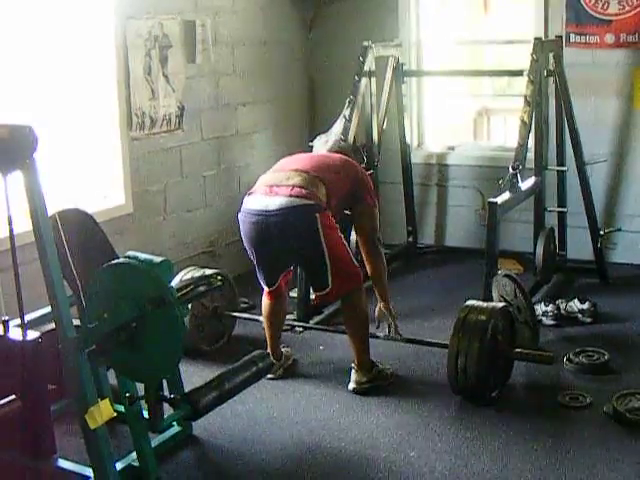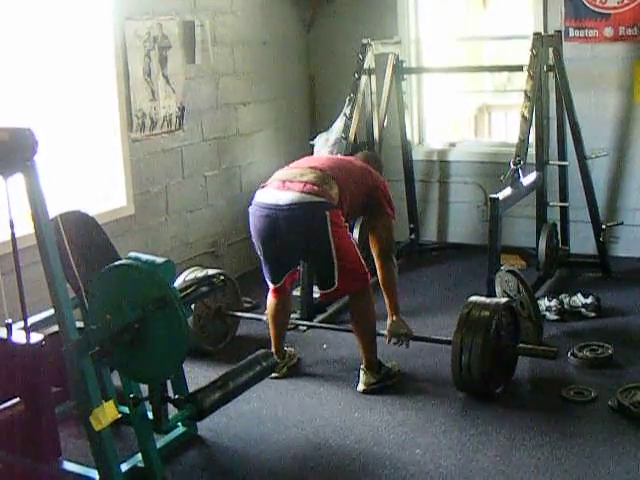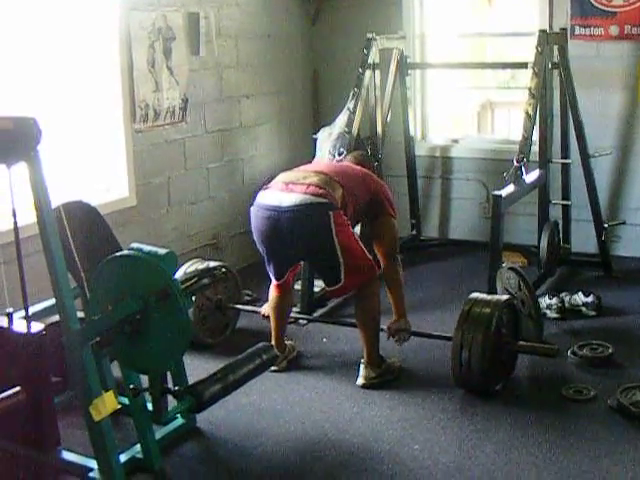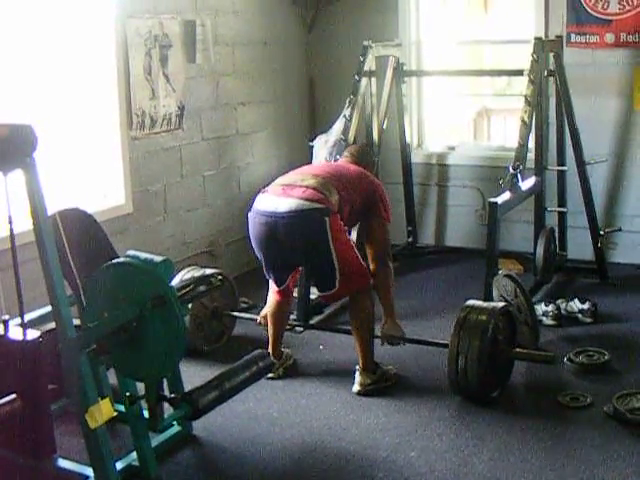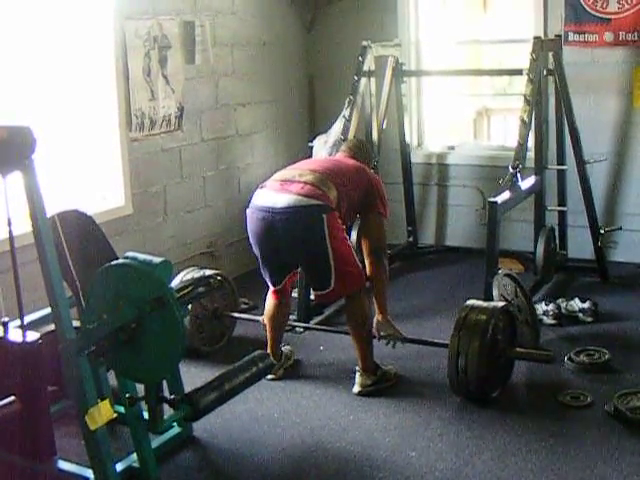
dt=1s
person 1, frame 1
left shoulder: (291, 161)
right shoulder: (356, 173)
right elbow: (370, 243)
right wrist: (384, 301)
left hip: (250, 212)
right hip: (300, 213)
left knee: (273, 286)
right knee: (350, 287)
left ankle: (275, 360)
right ankle: (363, 371)
person 1, frame 2
left shoulder: (309, 162)
right shoulder: (374, 181)
right elbow: (384, 254)
right wrist: (394, 315)
left hip: (262, 206)
right hip: (311, 210)
left knee: (278, 284)
right knee: (357, 288)
left ankle: (278, 359)
right ankle: (372, 372)
person 1, frame 3
left shoulder: (312, 169)
right shoulder: (374, 185)
right elbow: (389, 257)
left wrist: (272, 301)
right wrist: (400, 317)
left hip: (263, 208)
right hip: (312, 211)
left knee: (281, 278)
right knee: (365, 280)
left ankle: (277, 351)
right ankle: (372, 366)
person 1, frame 4
left shoulder: (309, 170)
right shoulder: (371, 185)
right elbow: (380, 258)
left wrist: (271, 302)
right wrist: (390, 319)
left hip: (260, 214)
right hip: (308, 218)
left knee: (281, 284)
right knee: (359, 288)
left ankle: (274, 359)
right ankle: (367, 373)
person 1, frame 5
left shoulder: (308, 164)
right shoulder: (369, 179)
right elbow: (375, 254)
right wrist: (383, 315)
left hip: (258, 210)
right hip: (306, 213)
left knee: (278, 285)
right knee: (354, 289)
left ankle: (274, 359)
right ankle: (368, 374)
